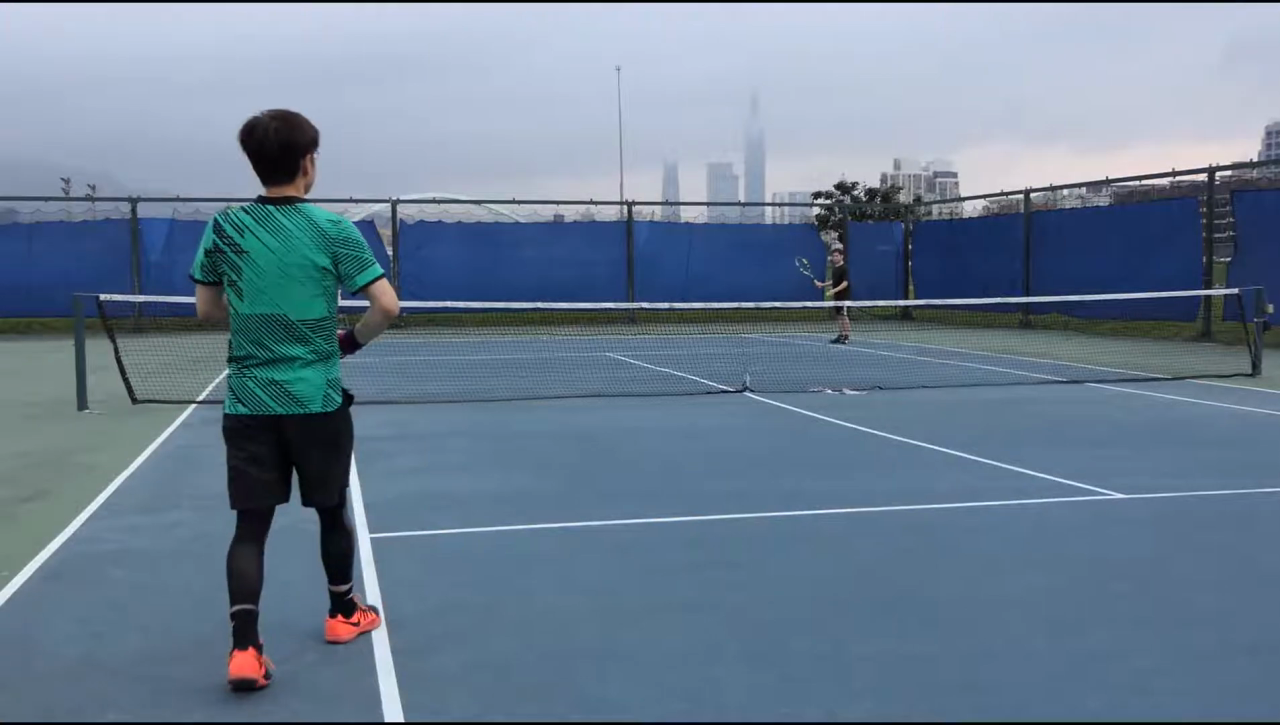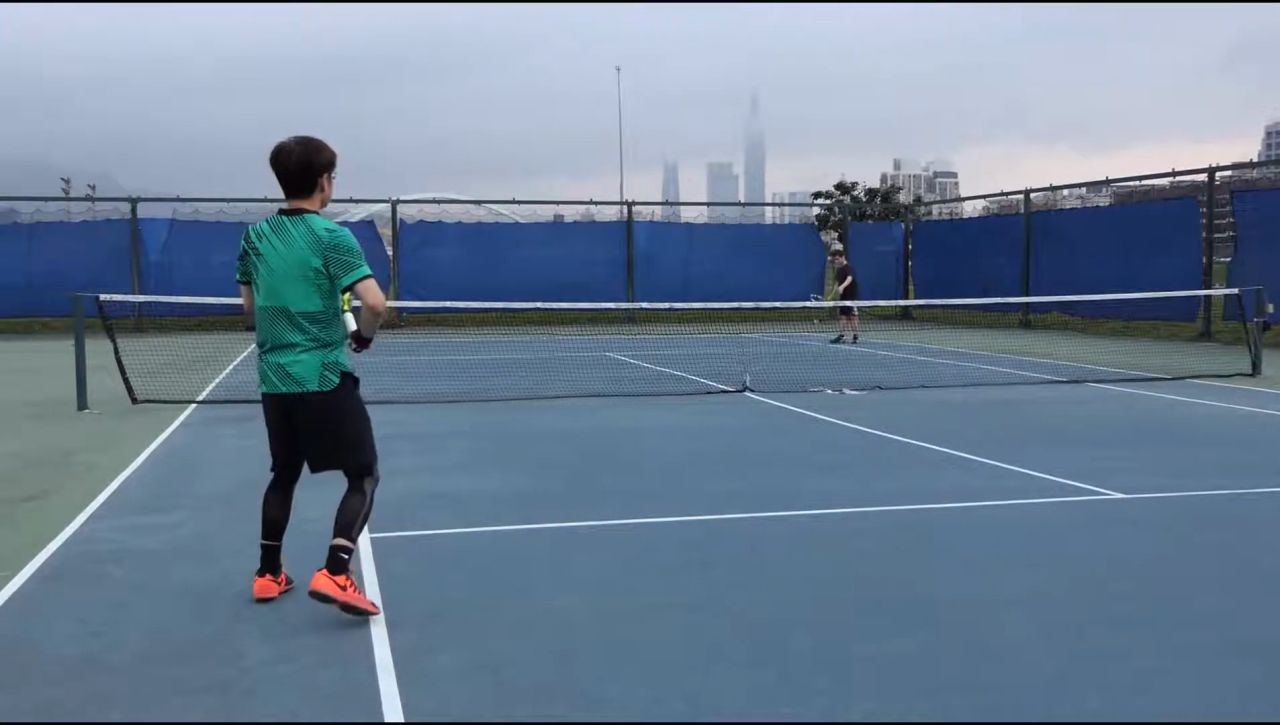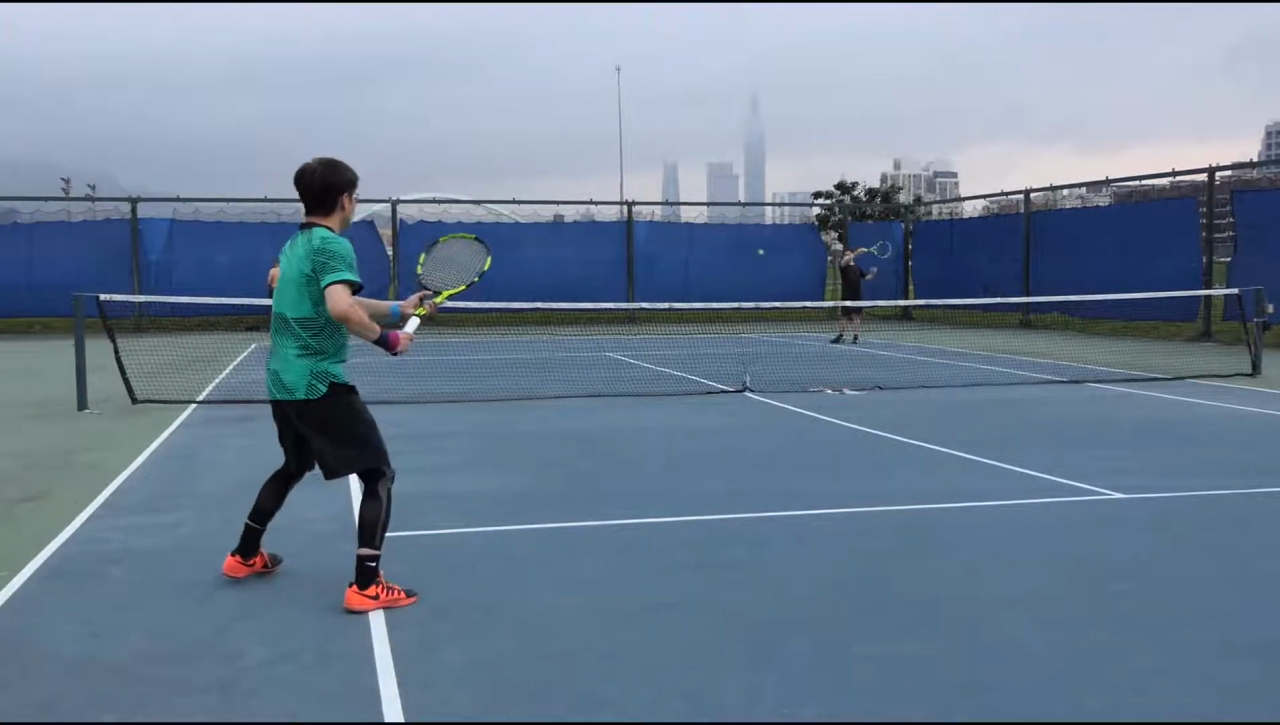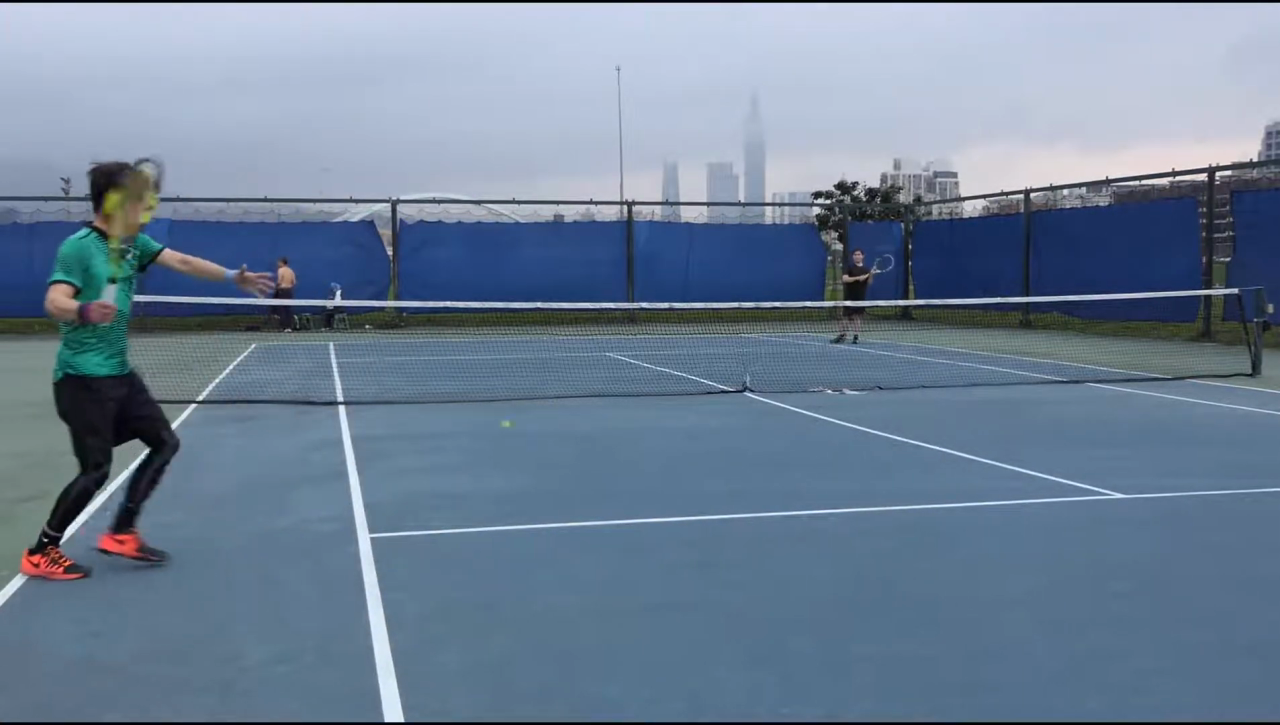
dt=0.7s
person 1, frame 1
left shoulder: (224, 228)
right shoulder: (333, 230)
left elbow: (207, 309)
right elbow: (387, 306)
right wrist: (353, 338)
left hip: (249, 401)
right hip: (318, 398)
left knee: (251, 524)
right knee: (331, 509)
left ankle: (246, 648)
right ankle: (344, 613)
person 1, frame 2
left shoulder: (255, 236)
right shoulder: (332, 237)
left elbow: (249, 306)
right elbow: (375, 304)
right wrist: (363, 335)
left hip: (275, 380)
right hip: (324, 379)
left knee: (284, 472)
right knee: (363, 475)
left ankle: (268, 573)
right ankle: (334, 572)
person 1, frame 3
left shoulder: (294, 246)
right shoulder: (333, 245)
right elbow: (340, 308)
left wrist: (397, 309)
right wrist: (385, 338)
left hip: (283, 384)
right hip: (321, 385)
left knee: (294, 465)
right knee: (378, 474)
left ankle: (245, 555)
right ankle: (366, 585)
person 1, frame 4
left shoulder: (133, 243)
right shoulder: (77, 248)
left elbow: (181, 262)
right elbow: (54, 303)
left wrist: (234, 276)
right wrist: (84, 312)
left hip: (118, 373)
right hip: (81, 377)
left knee: (166, 444)
right knee: (96, 469)
left ankle: (122, 533)
right ankle: (42, 553)
